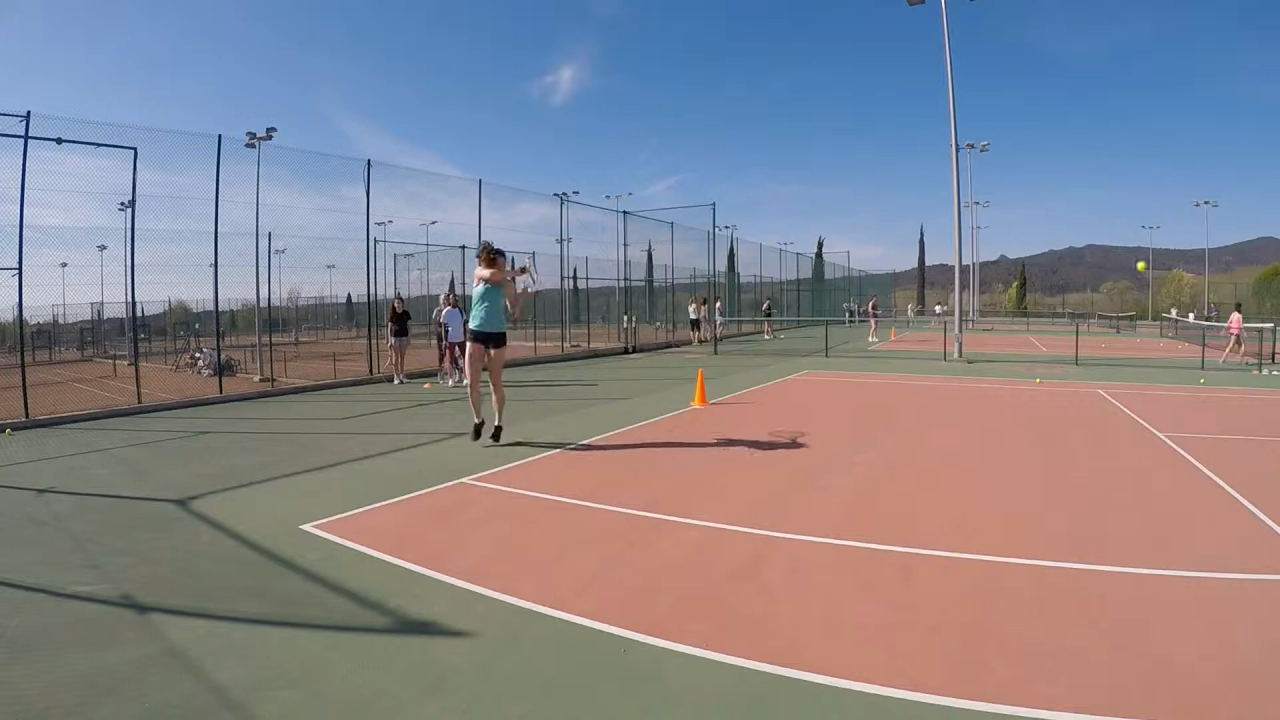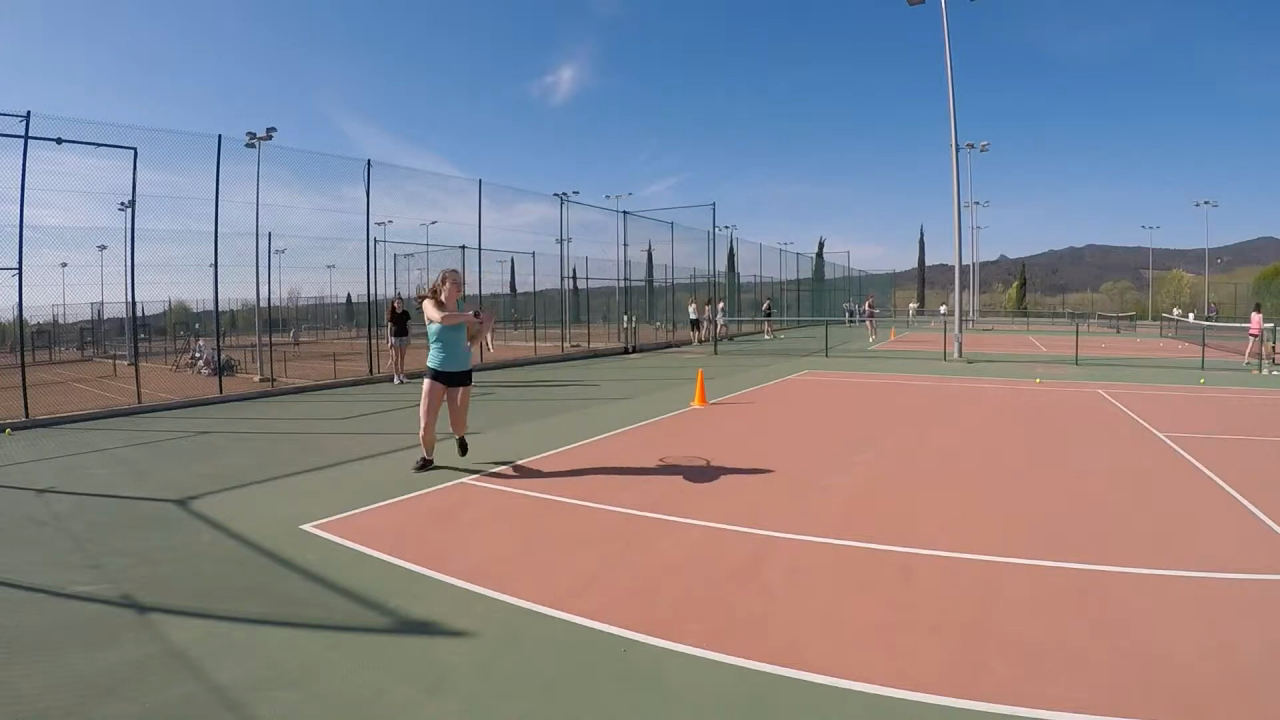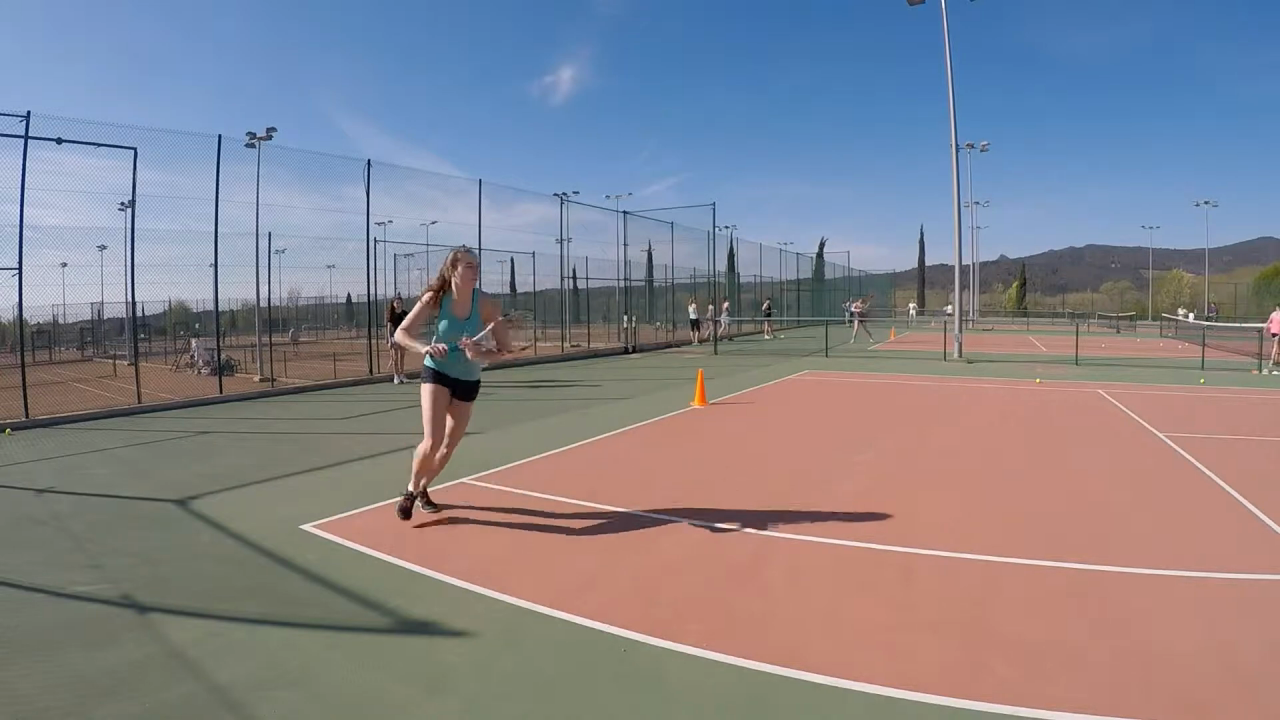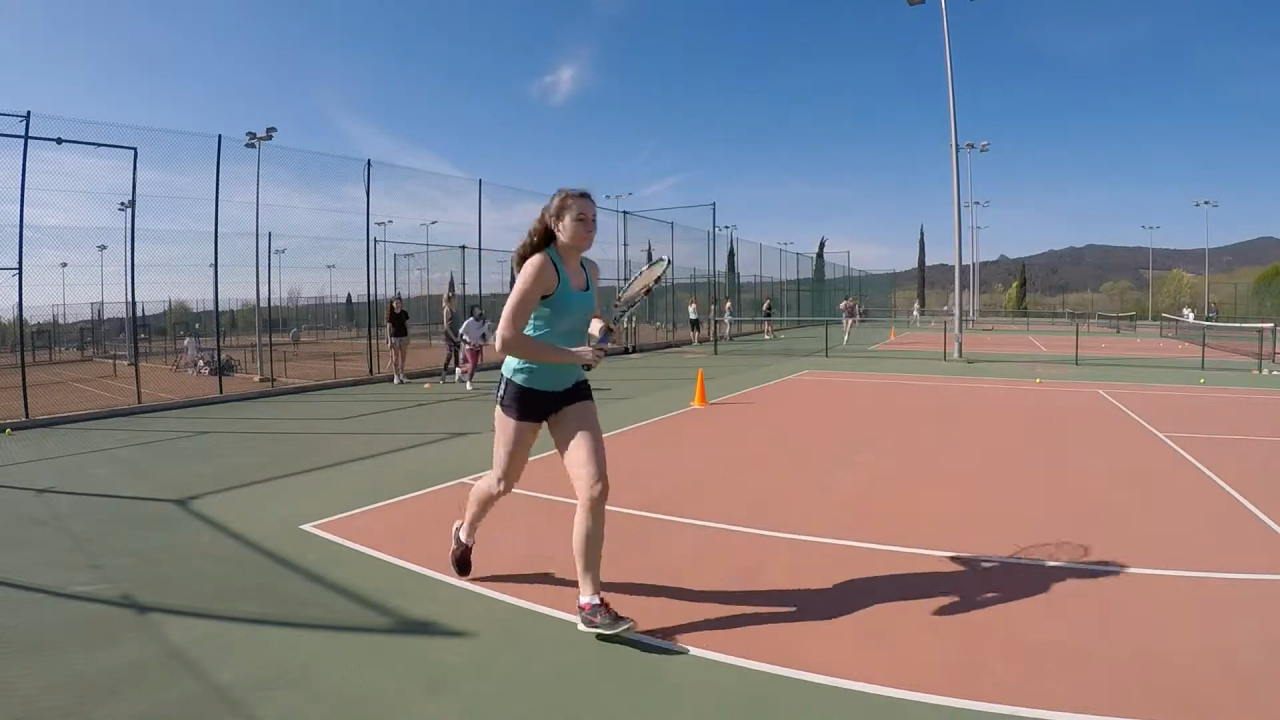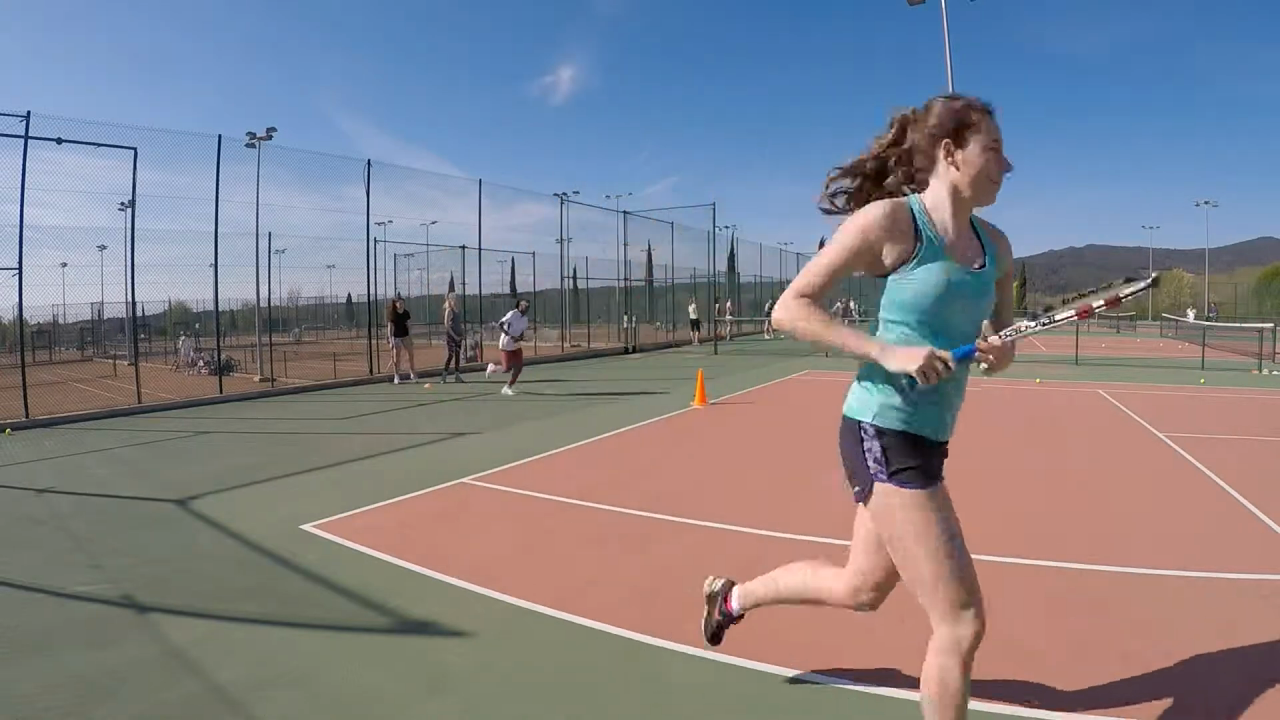
dt=0.4s
person 1, frame 1
left shoulder: (507, 285)
right shoulder: (479, 273)
left elbow: (514, 315)
right elbow: (492, 273)
left wrist: (517, 299)
right wrist: (514, 275)
left hip: (497, 335)
right hip: (476, 334)
left knee: (495, 383)
right knee: (472, 381)
right ankle: (478, 420)
person 1, frame 2
left shoulder: (464, 309)
right shoulder: (430, 304)
left elbow: (472, 341)
right elbow: (441, 318)
left wrist: (483, 326)
right wrist: (470, 318)
left hip: (461, 372)
right hip: (436, 371)
left knee: (458, 425)
right knee: (427, 424)
left ankle: (459, 434)
right ankle: (427, 455)
person 1, frame 3
left shoulder: (487, 304)
right shoulder: (434, 297)
left elbow: (505, 349)
right elbow: (400, 335)
left wrist: (480, 355)
right wrist: (424, 348)
left hip: (468, 381)
right hip: (437, 373)
left knee: (448, 448)
right knee: (432, 442)
left ankle: (422, 487)
right ankle: (412, 490)
person 1, frame 4
left shoulder: (590, 269)
right shoulder: (537, 265)
right elbow: (505, 340)
left wrist: (599, 328)
right wrist: (573, 354)
left hip: (570, 389)
right hip: (524, 388)
left knee: (595, 489)
right knee: (502, 482)
left ankle: (590, 603)
right ankle: (465, 534)
person 1, frame 5
left shoulder: (994, 244)
right shoulder: (884, 220)
left elbow: (1001, 352)
right elbow: (789, 309)
left wrist: (997, 351)
right wrist: (887, 352)
left hip: (917, 437)
right hip: (884, 436)
left knee: (861, 591)
right knee: (962, 626)
left ankle: (732, 596)
